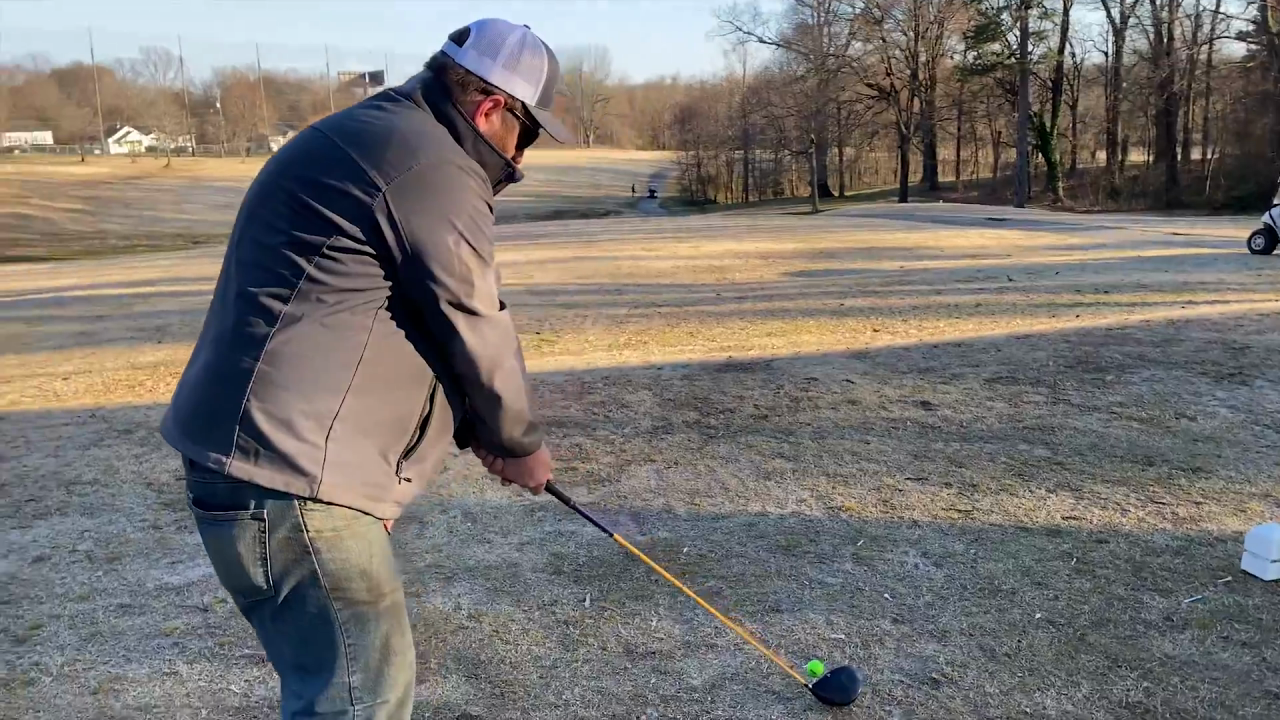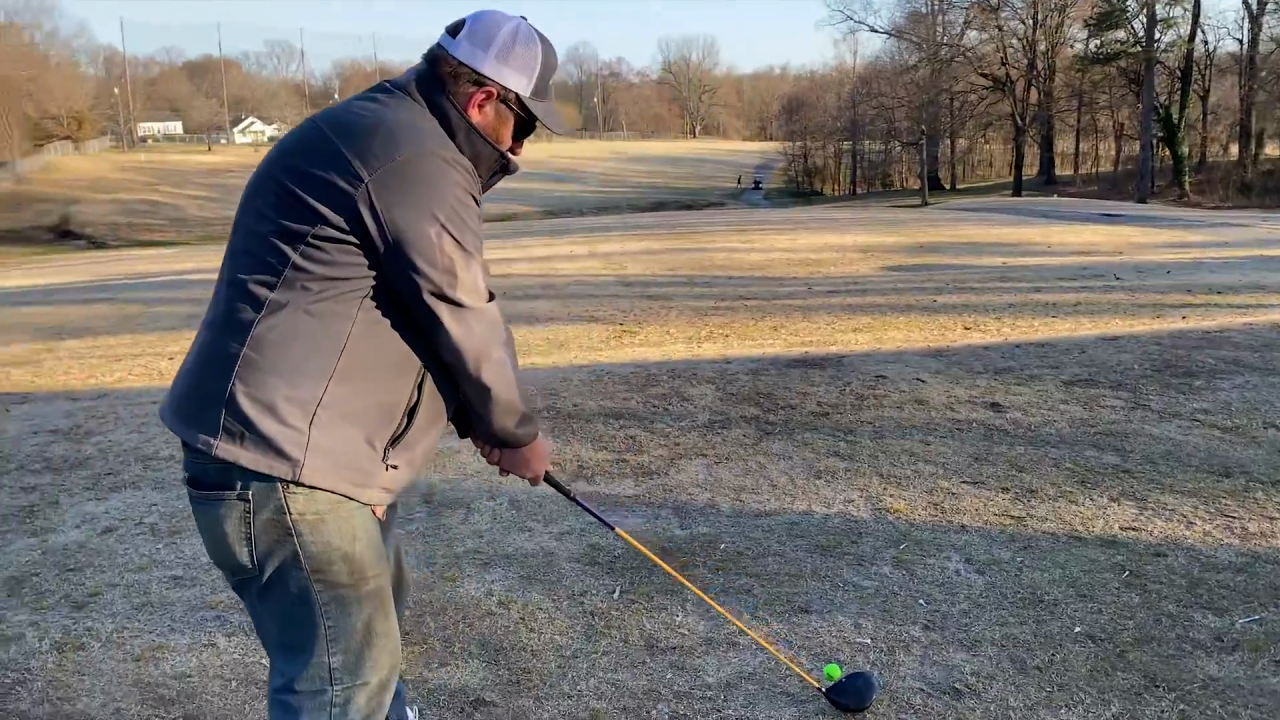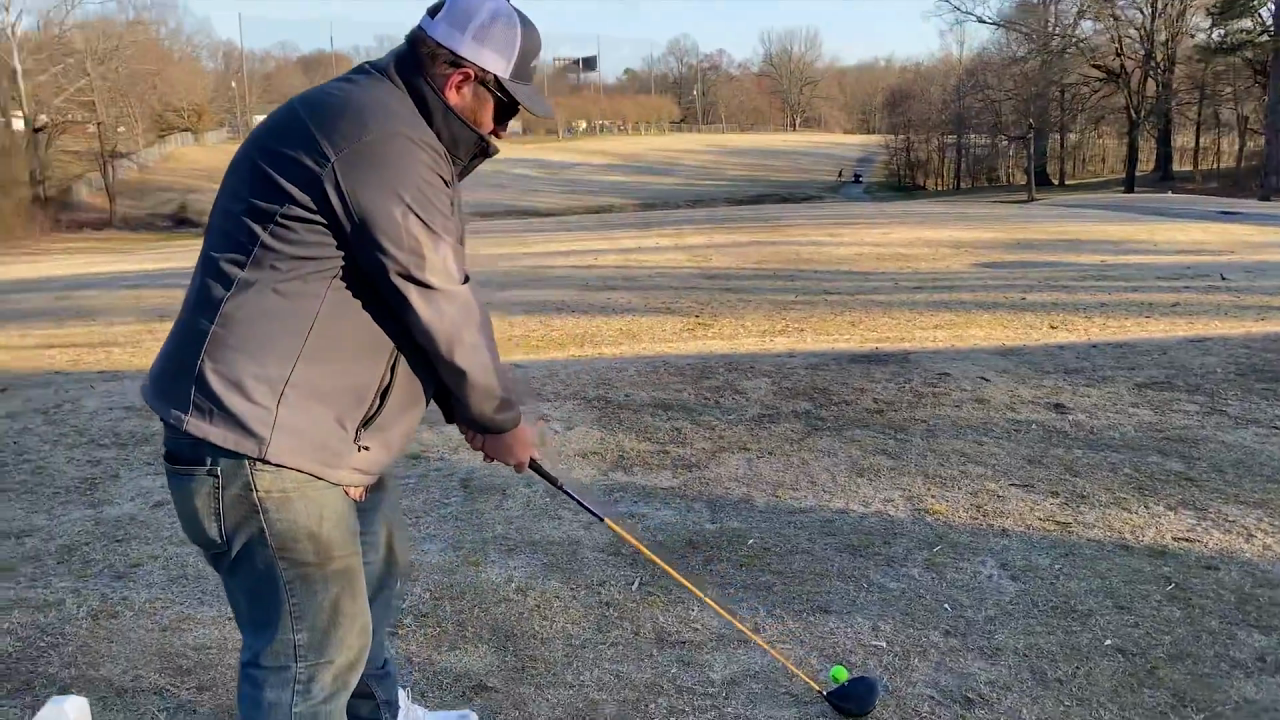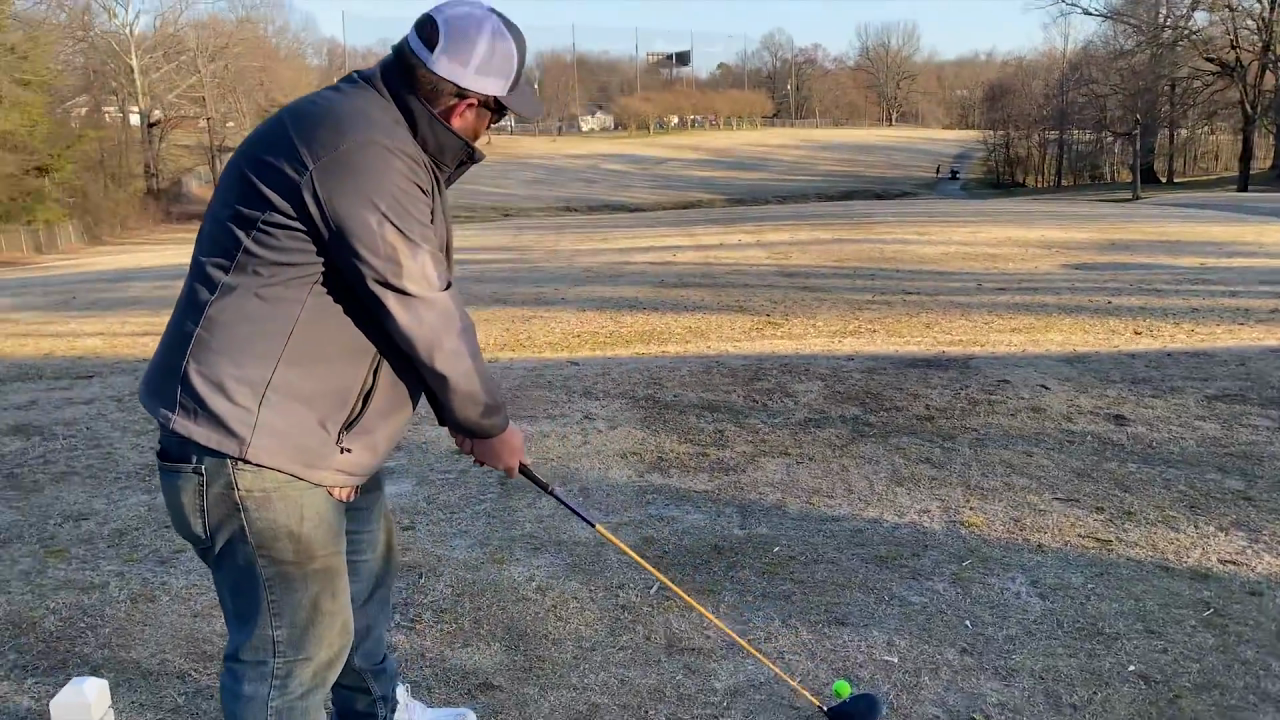
dt=0.4s
person 1, frame 1
right shoulder: (433, 168)
right elbow: (474, 330)
left wrist: (477, 431)
right wrist: (520, 441)
left hip: (275, 453)
right hip: (290, 475)
person 1, frame 2
left shoulder: (379, 130)
right shoulder: (418, 160)
left elbow: (420, 309)
right elbow: (463, 322)
left wrist: (478, 422)
right wrist: (516, 433)
left hip: (292, 441)
right hip: (283, 458)
left knee: (373, 605)
person 1, frame 3
left shoulder: (378, 118)
right shoulder: (386, 140)
left elbow: (419, 298)
right elbow: (437, 306)
left wrist: (463, 408)
right wrist: (499, 418)
left hip: (309, 426)
right hip: (263, 443)
left knee: (364, 582)
right knee: (311, 654)
person 1, frame 4
left shoulder: (383, 135)
right shoulder: (363, 149)
left elbow: (421, 303)
right elbow: (420, 313)
left wrist: (461, 411)
right wrist: (487, 423)
left hip: (317, 428)
right hip: (254, 444)
left knee: (361, 578)
right knee: (294, 649)
